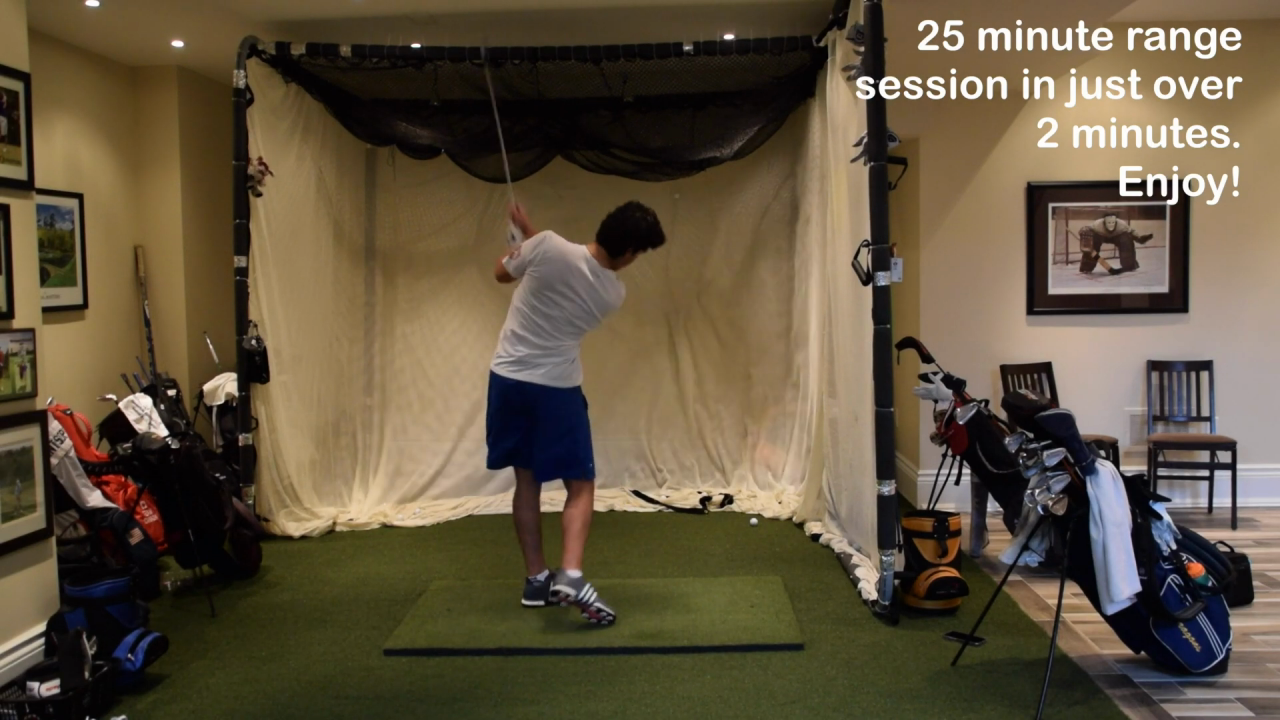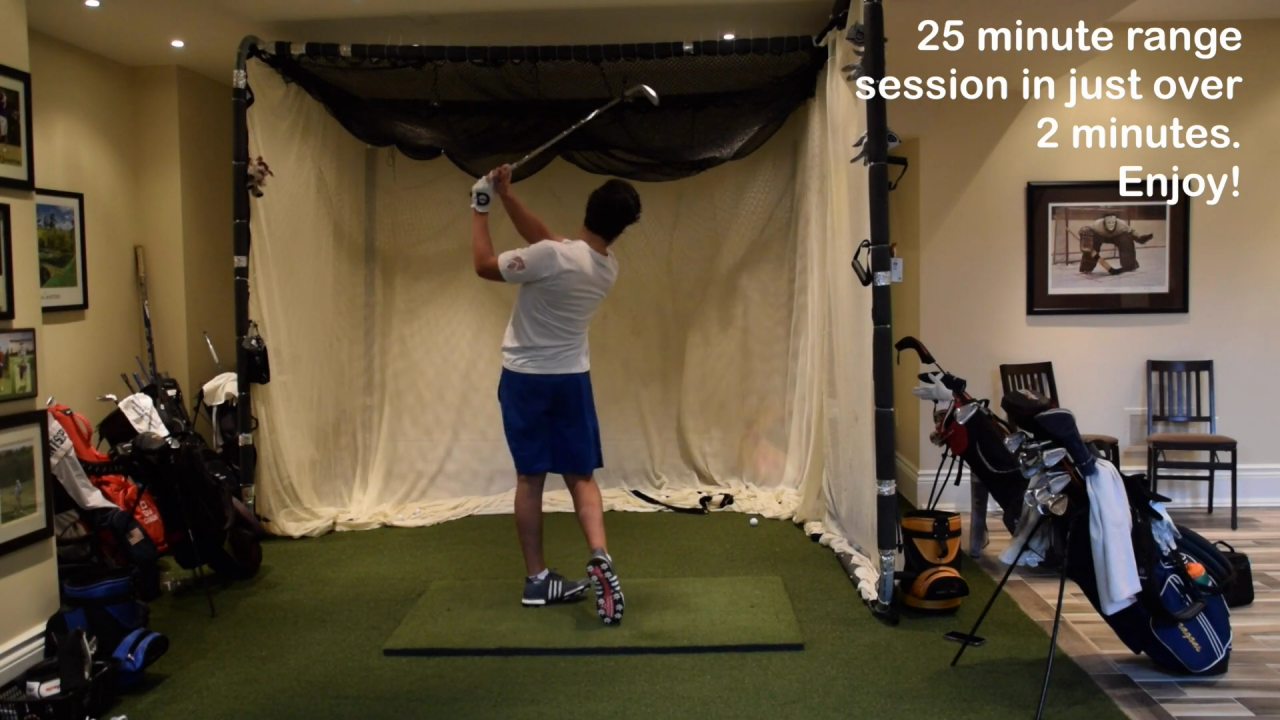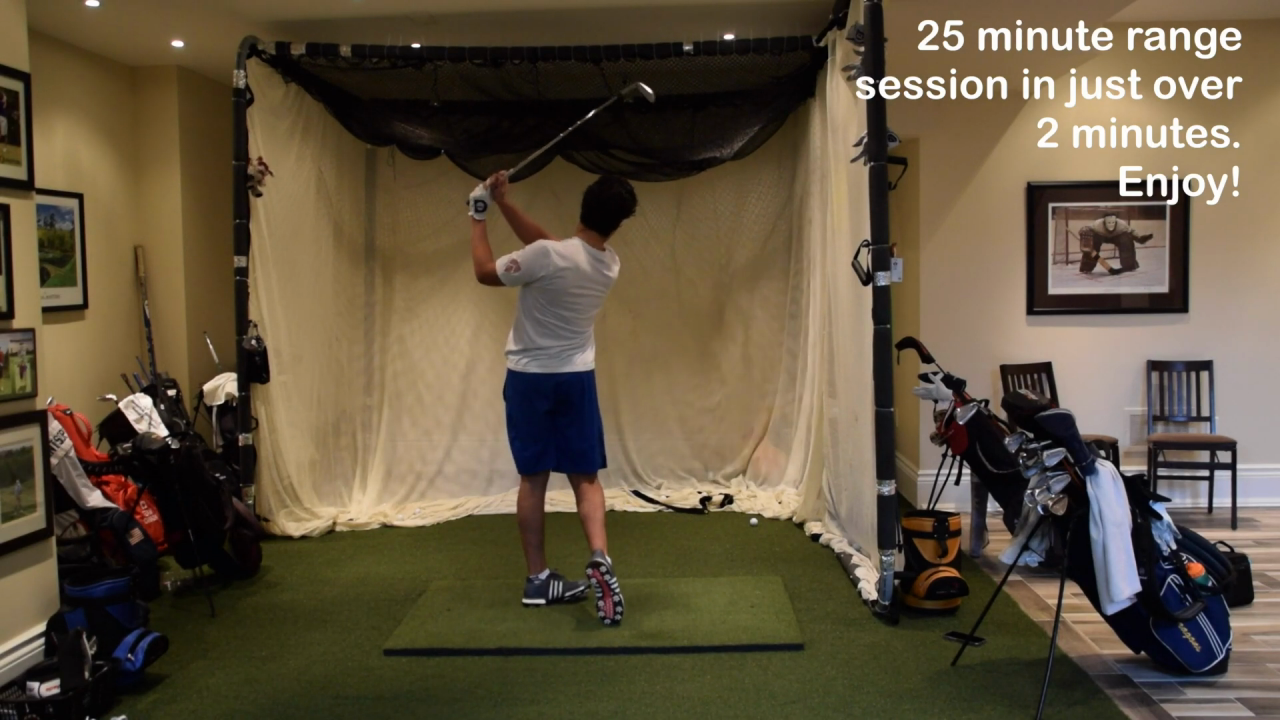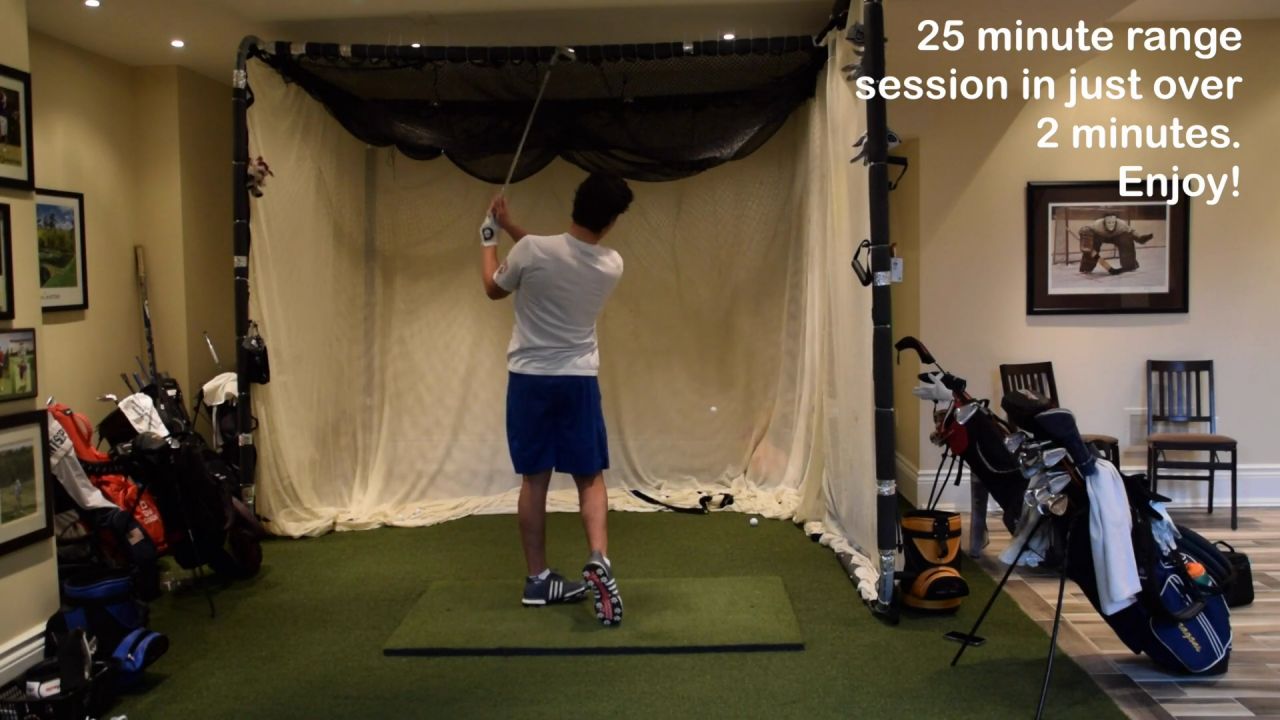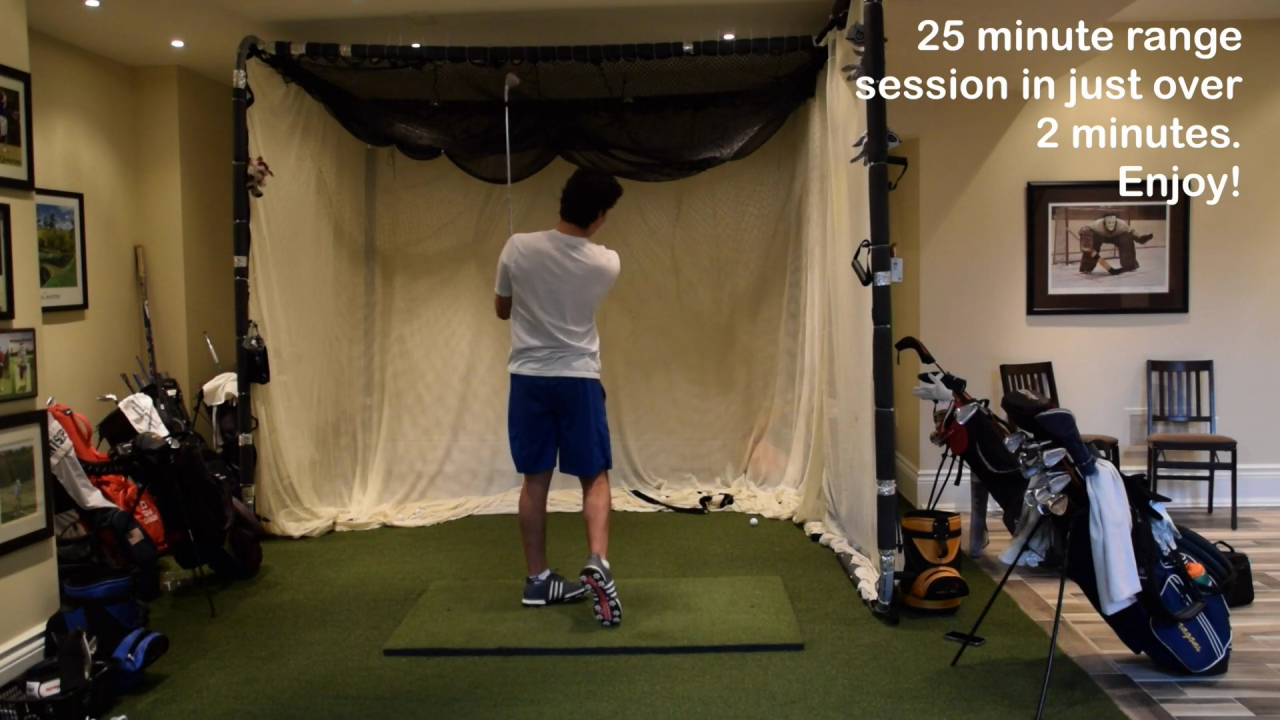
dt=0.3s
person 1, frame 1
left shoulder: (547, 245)
right shoulder: (613, 293)
left elbow: (504, 271)
left wrist: (525, 231)
right wrist: (527, 227)
left hip: (506, 377)
right hip: (558, 388)
left knee: (527, 478)
right knee: (579, 484)
left ankle: (536, 579)
right ankle: (571, 577)
person 1, frame 2
left shoulder: (552, 257)
right shoulder: (608, 268)
left elbow: (485, 266)
left wrist: (480, 206)
right wrist: (506, 196)
left hip: (524, 378)
right hip: (572, 379)
left knee: (531, 478)
right knee: (581, 476)
left ankle: (537, 579)
right ankle: (600, 555)
person 1, frame 3
left shoulder: (548, 256)
right shoulder: (610, 265)
left elbow: (486, 274)
left wrist: (478, 215)
right wrist: (504, 204)
left hip: (528, 377)
right hip: (577, 378)
left knee: (533, 477)
right knee: (585, 475)
left ankle: (537, 579)
right ankle: (600, 557)
person 1, frame 4
left shoulder: (533, 251)
right shoulder: (612, 265)
left elbow: (494, 289)
left wrist: (490, 238)
right wrist: (509, 225)
left hip: (529, 379)
right hip: (579, 381)
left knee: (535, 478)
right knee: (589, 476)
left ankle: (537, 578)
right ankle: (599, 559)
person 1, frame 5
left shoulder: (518, 249)
right shoulder: (607, 264)
left elbow: (502, 310)
left hip: (528, 378)
right hip: (579, 379)
left knee: (535, 479)
right knee: (594, 476)
left ankle: (537, 579)
right ankle: (598, 562)
